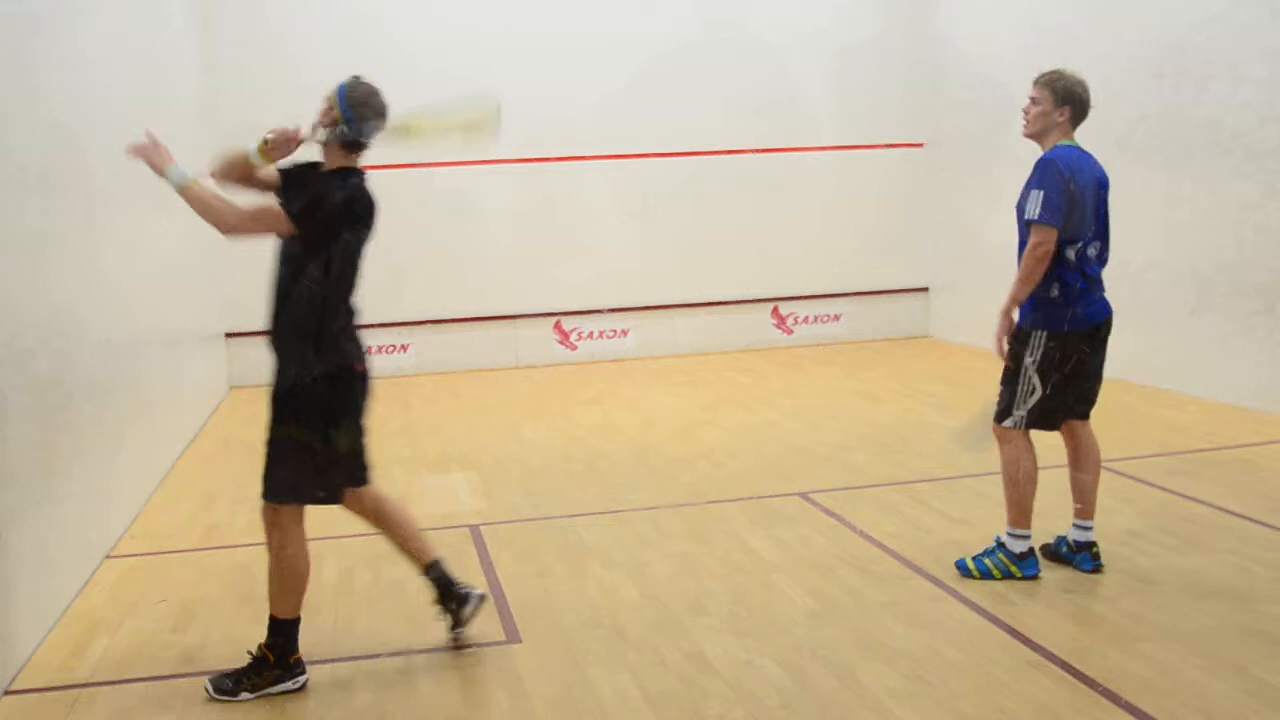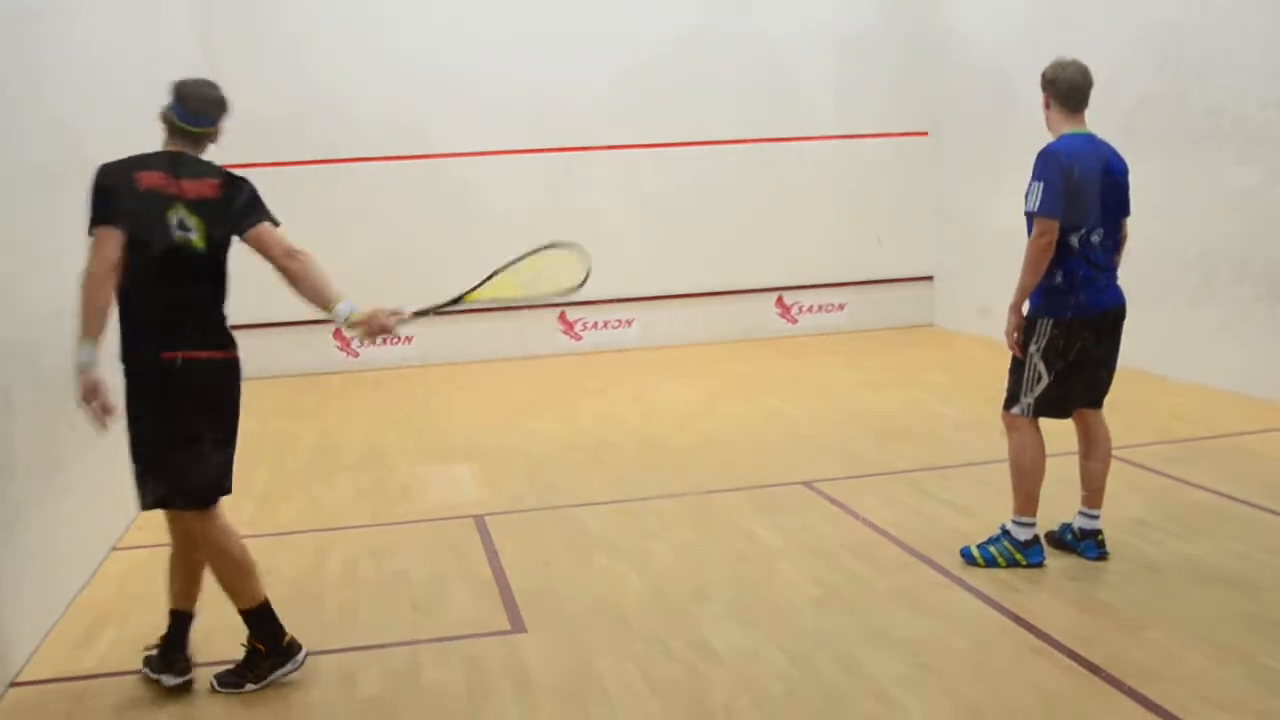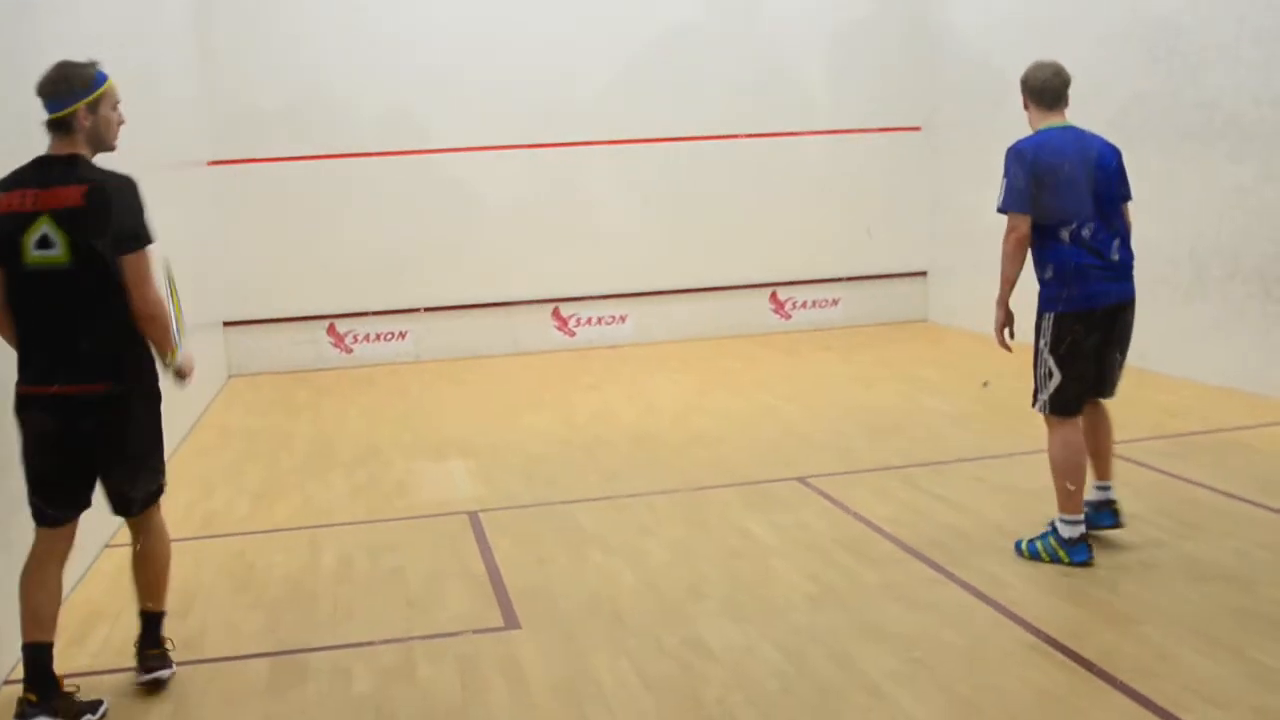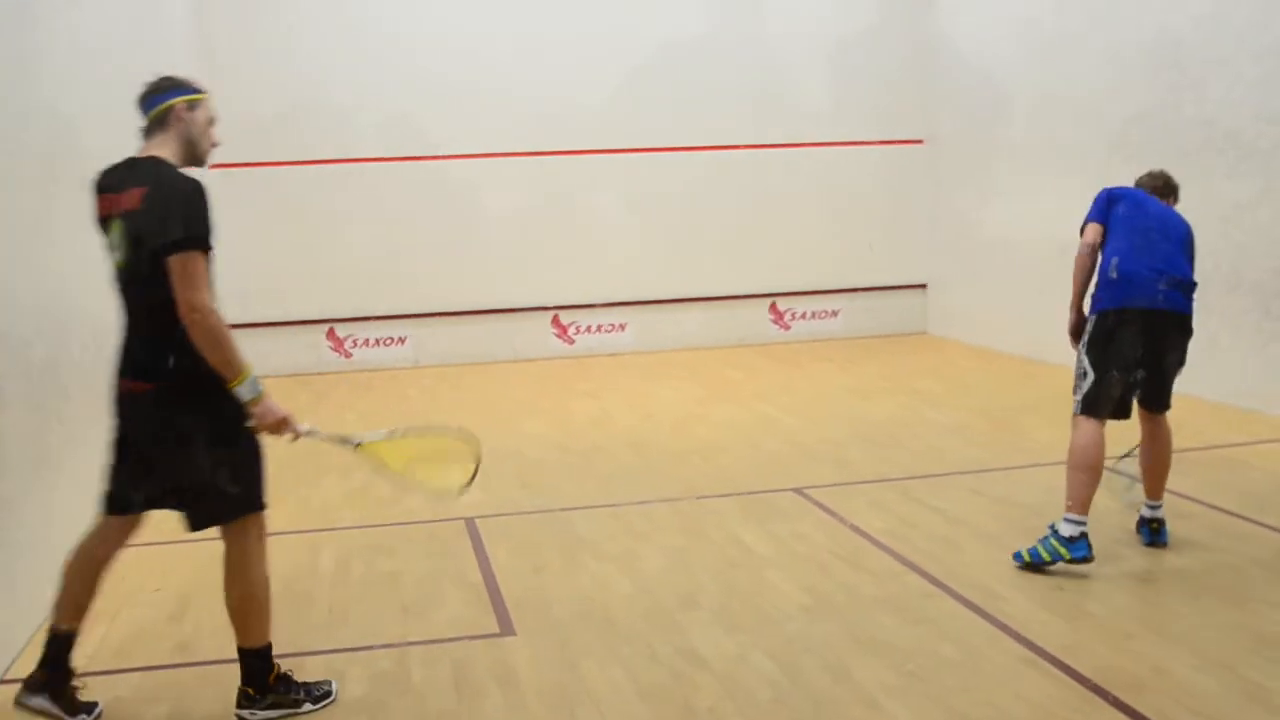
dt=0.7s
person 1, frame 1
left shoulder: (347, 196)
right shoulder: (314, 178)
left elbow: (231, 219)
right elbow: (229, 174)
left wrist: (168, 167)
right wrist: (264, 152)
left hip: (316, 372)
right hip: (330, 366)
left knee: (283, 510)
right knee: (356, 492)
left ankle: (281, 657)
right ankle: (451, 592)
person 1, frame 2
left shoulder: (117, 177)
right shoulder: (231, 187)
left elbow: (104, 268)
right elbow: (285, 255)
left wrist: (88, 361)
right wrist: (345, 312)
left hip: (161, 367)
right hip: (215, 364)
left knee: (195, 512)
right knee: (186, 506)
left ankle: (273, 642)
right ankle: (174, 650)
person 1, frame 3
right shoulder: (111, 191)
right elbow: (144, 303)
right wrist: (173, 358)
right hip: (115, 388)
right knee: (145, 516)
right ankle: (150, 650)
person 1, frame 4
left shoulder: (113, 183)
right shoulder: (179, 190)
right elbow: (196, 309)
right wrist: (252, 393)
left hip: (138, 385)
right hip: (192, 391)
left knee: (113, 527)
right knee: (245, 529)
person 2, frame 1
left shoulder: (1052, 166)
right shoulder: (1091, 168)
left elbow: (1041, 247)
left wrist: (1007, 312)
left hip: (1052, 322)
right hip: (1090, 315)
left knee: (1011, 426)
right knee: (1075, 422)
left ankle: (1017, 548)
right ankle: (1082, 540)
person 2, frame 2
left shoulder: (1055, 157)
right shoulder: (1112, 158)
left elbow: (1044, 239)
right elbow: (1119, 235)
left wrist: (1016, 307)
left hip: (1061, 310)
right hip: (1105, 305)
left knee: (1020, 416)
right knee: (1088, 412)
left ankle: (1022, 536)
right ankle: (1088, 529)
person 2, frame 3
left shoulder: (1026, 153)
right shoulder: (1106, 150)
left elbow: (1019, 232)
right elbow: (1125, 222)
left wrist: (1002, 301)
left hip: (1069, 300)
right hip: (1119, 294)
left knee: (1062, 415)
right knee: (1093, 399)
left ankle: (1070, 535)
right ankle: (1103, 500)
person 2, frame 4
left shoulder: (1112, 196)
right shoulder: (1180, 223)
left elbow: (1090, 242)
left wrist: (1075, 308)
left hip: (1120, 303)
right hip: (1175, 309)
left knee: (1089, 416)
right knee: (1154, 413)
left ankle: (1072, 533)
right ankle: (1153, 519)
